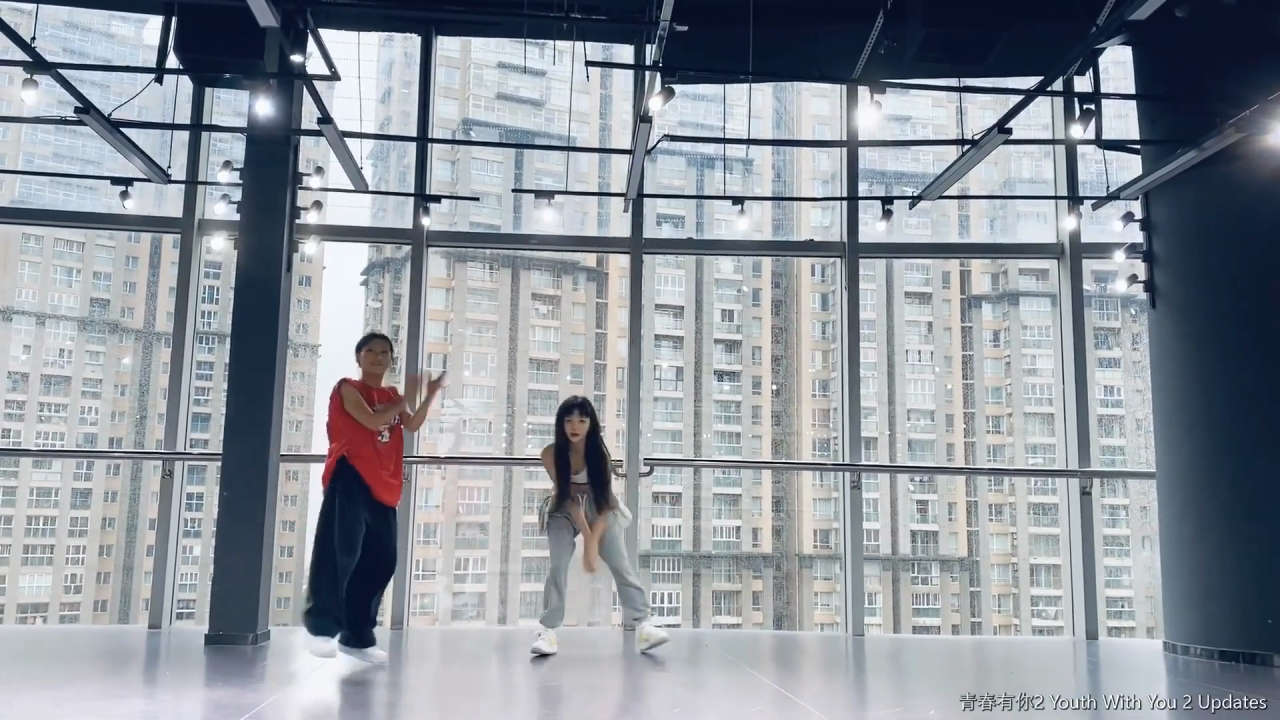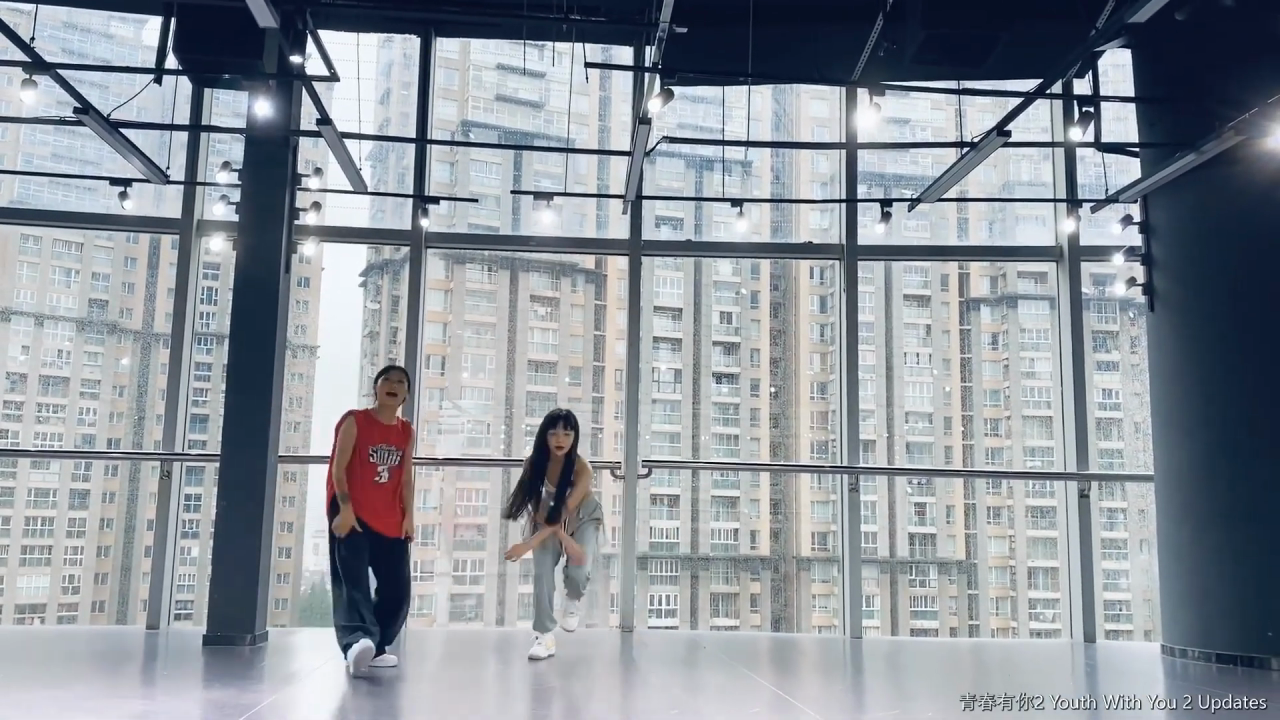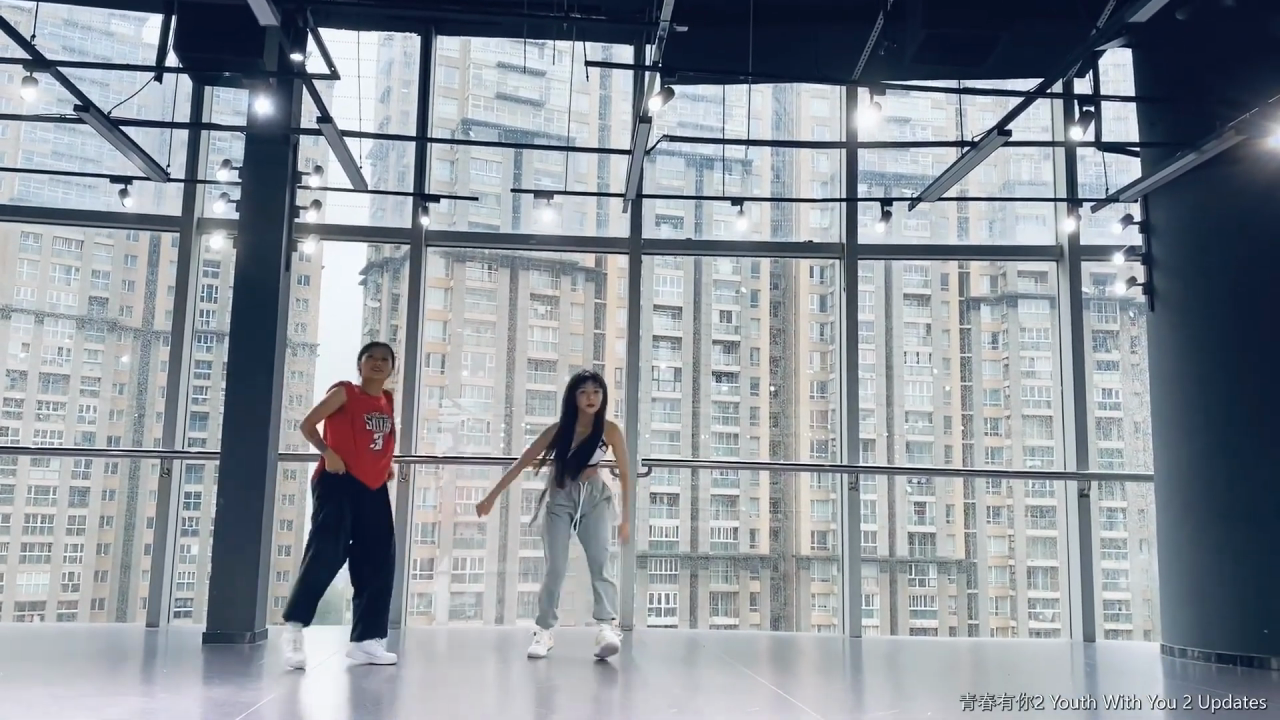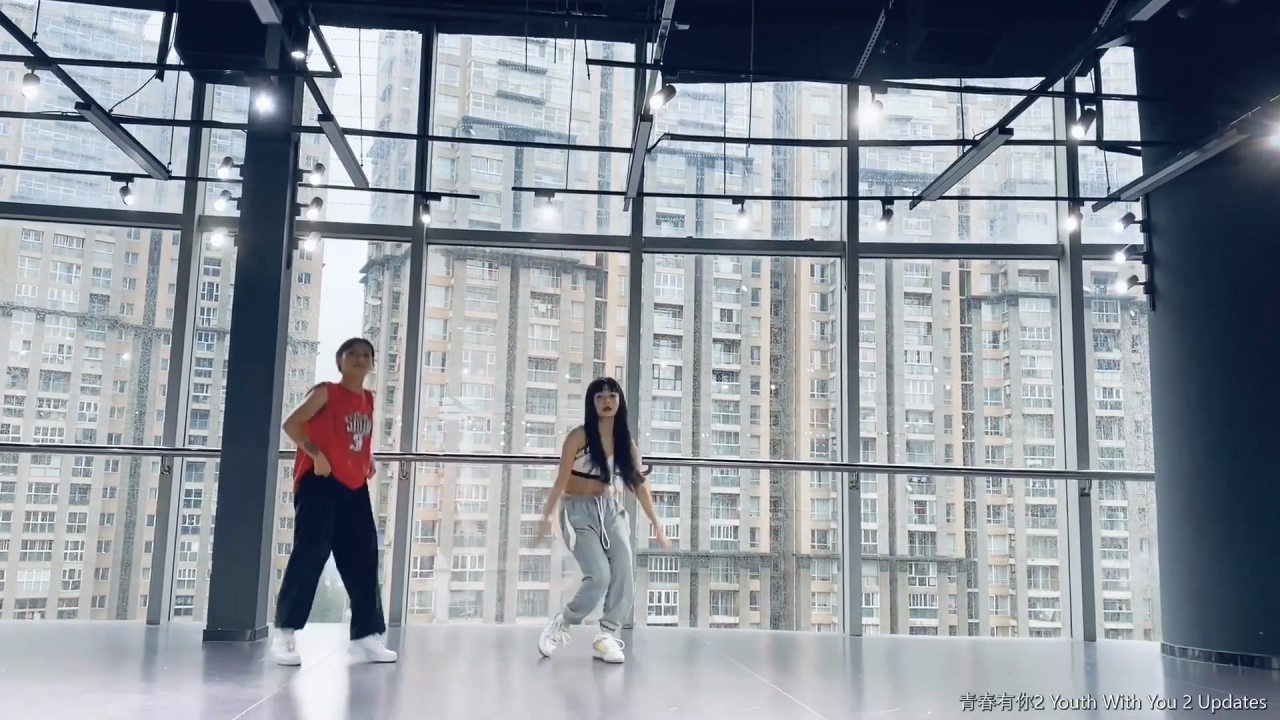
dt=0.3s
person 1, frame 1
left shoulder: (394, 396)
right shoulder: (348, 388)
left elbow: (412, 424)
right elbow: (373, 422)
left wrist: (429, 397)
right wrist: (409, 394)
left hip: (384, 487)
right hip: (350, 478)
left knee: (380, 562)
right knee: (340, 549)
left ankle: (358, 637)
right ankle: (320, 628)
person 1, frame 2
left shoulder: (406, 431)
right shoulder: (355, 422)
left elbow: (406, 477)
right elbow: (338, 468)
left wrist: (408, 515)
right wrist: (343, 510)
left hip: (390, 522)
right hip: (353, 519)
left knee: (397, 590)
right knee: (353, 584)
left ankle: (374, 648)
right ankle: (358, 641)
person 1, frame 3
left shoulder: (388, 401)
right shoulder: (344, 393)
right elbow: (307, 424)
left wrist: (388, 464)
right wrist: (328, 452)
left hip: (374, 489)
right hip: (338, 483)
left knee: (378, 563)
right knee: (326, 553)
left ankle: (366, 639)
right ankle: (294, 627)
person 1, frame 4
left shoulder: (367, 399)
right shoulder: (325, 392)
right elbow: (291, 424)
left wrist: (366, 464)
right wrist: (315, 456)
left hip: (354, 487)
right hip: (319, 482)
left knee: (363, 560)
right knee: (311, 555)
left ankle: (366, 636)
right ankle: (285, 631)
person 2, frame 1
left shoulder: (599, 454)
right shoulder: (551, 453)
left elbow: (603, 505)
right elbow: (564, 498)
left wrist: (593, 542)
right wrist: (587, 535)
left hip: (600, 508)
right hip: (564, 510)
left knee: (620, 563)
right knee: (558, 565)
left ankle: (643, 625)
right ankle: (548, 631)
person 2, frame 2
left shoulder: (582, 470)
right shoulder: (535, 464)
left elbow: (566, 515)
right elbow: (537, 512)
left wrist: (527, 544)
right wrist: (566, 543)
left hip: (583, 515)
right hip: (548, 516)
left knee: (578, 571)
right knee: (544, 572)
left ankle: (572, 600)
right ankle: (545, 635)
person 2, frame 3
left shoulder: (610, 431)
right shoulder: (558, 430)
left elbow: (624, 475)
right elbow: (522, 464)
left wrist: (626, 518)
right wrist: (492, 496)
left hip: (595, 496)
right hip: (560, 497)
left knee: (600, 562)
right knee: (556, 568)
left ankle: (606, 628)
right ankle: (544, 632)
person 2, frame 4
left shoulder: (625, 441)
right shoulder: (578, 437)
left elbow: (637, 484)
right elbow: (562, 481)
left wrist: (656, 525)
right wrist: (546, 518)
left hip: (609, 507)
right hip: (579, 510)
left knee: (624, 572)
right knee: (599, 575)
left ankle: (607, 636)
right ankle: (560, 626)
